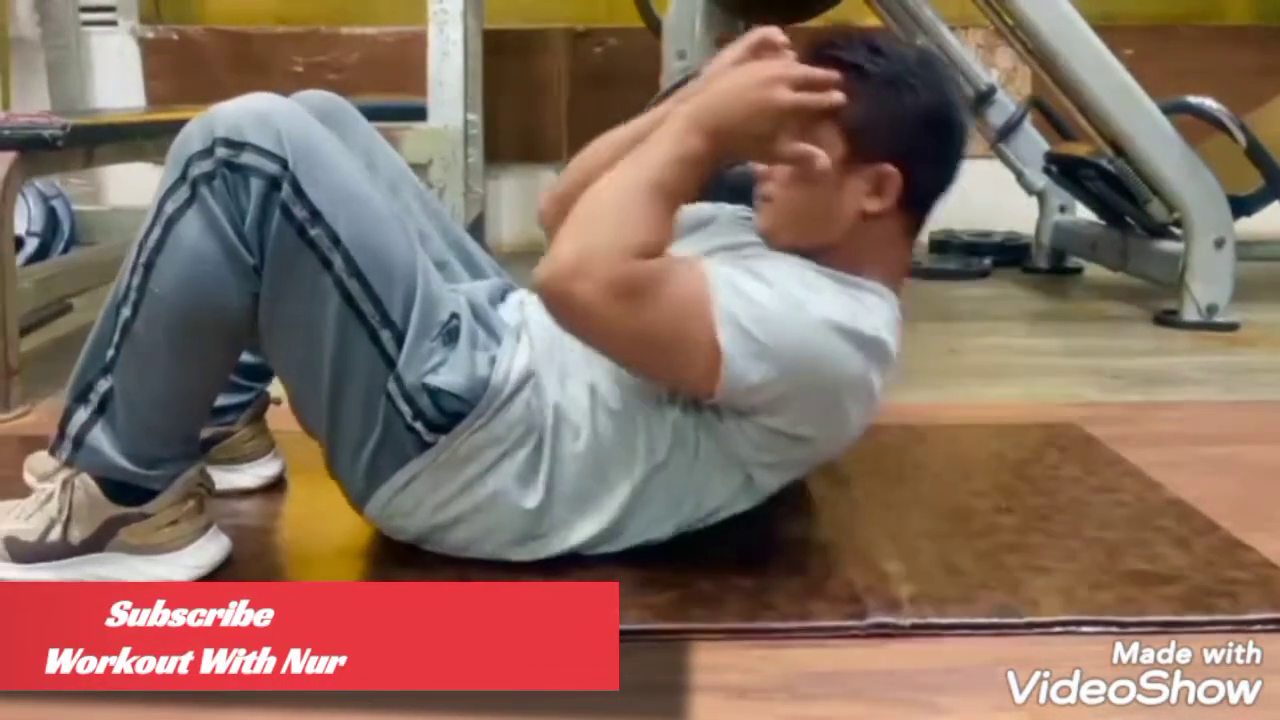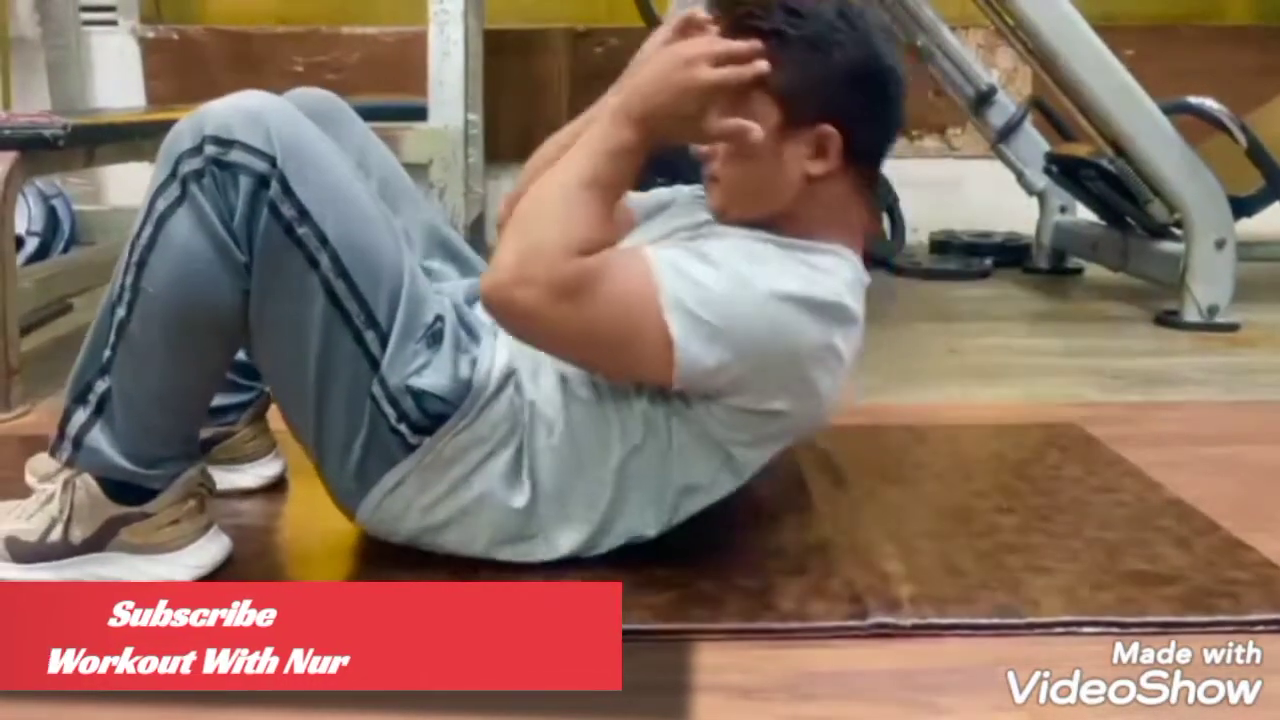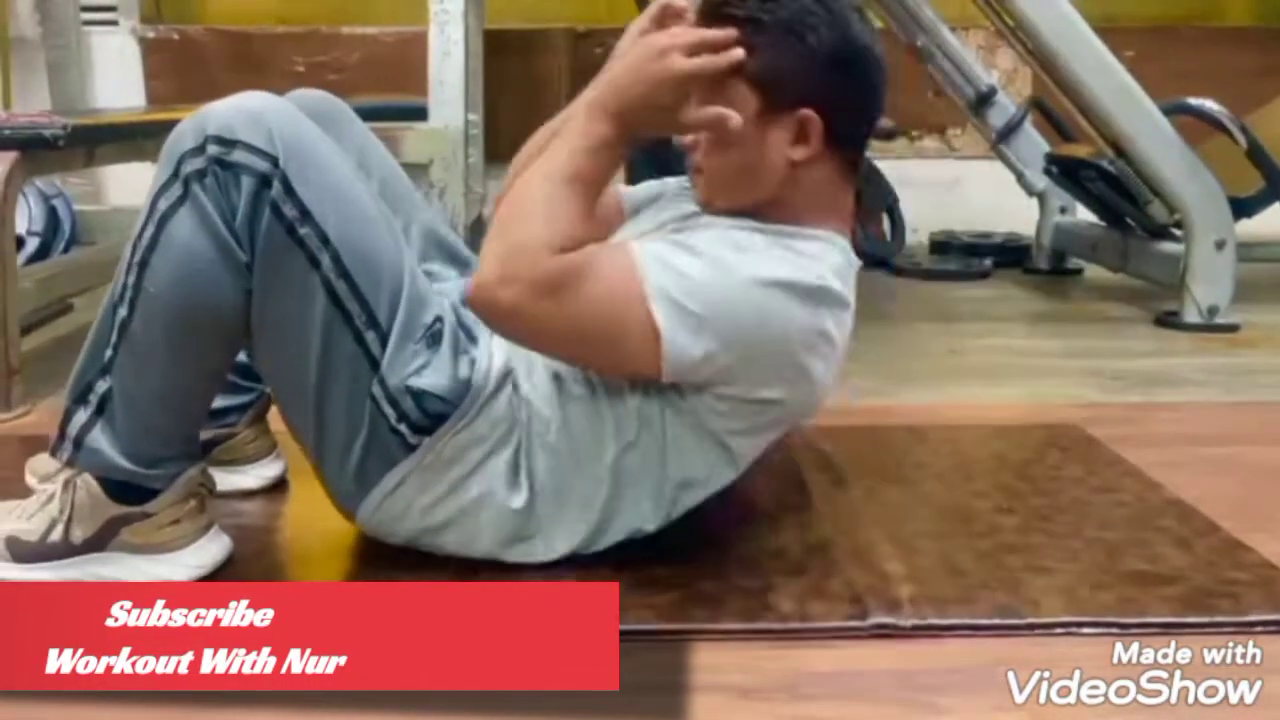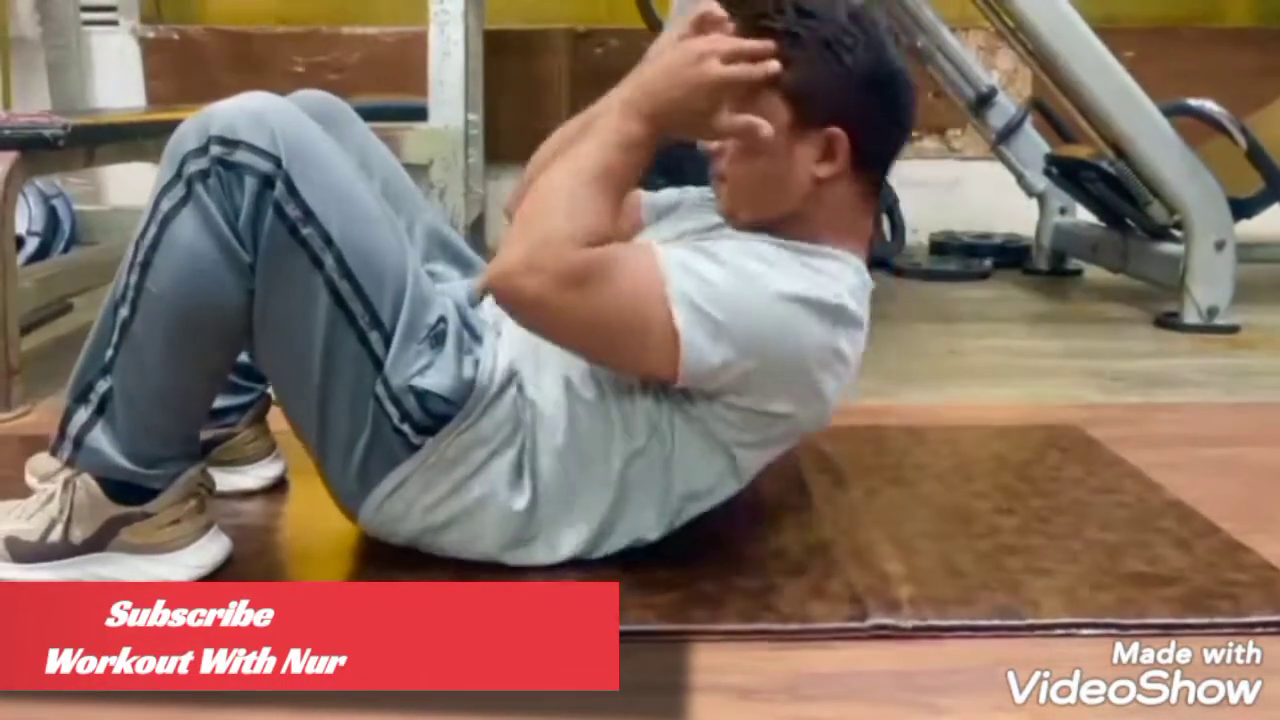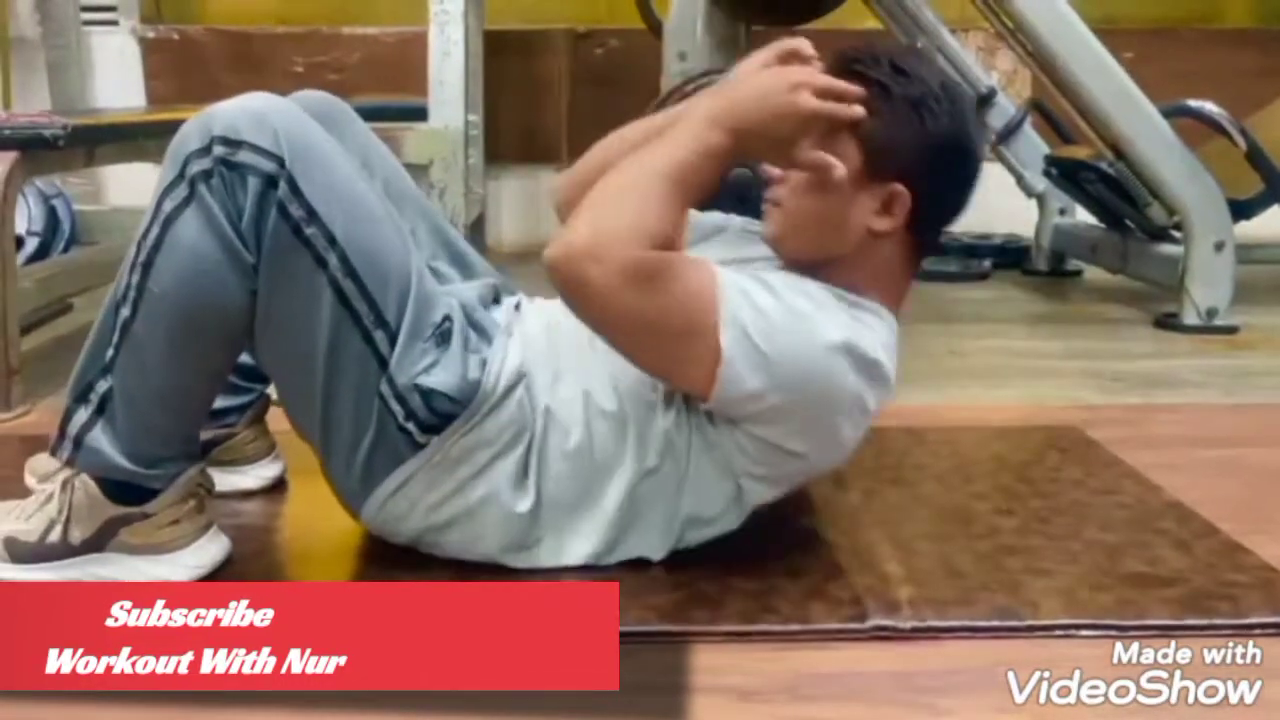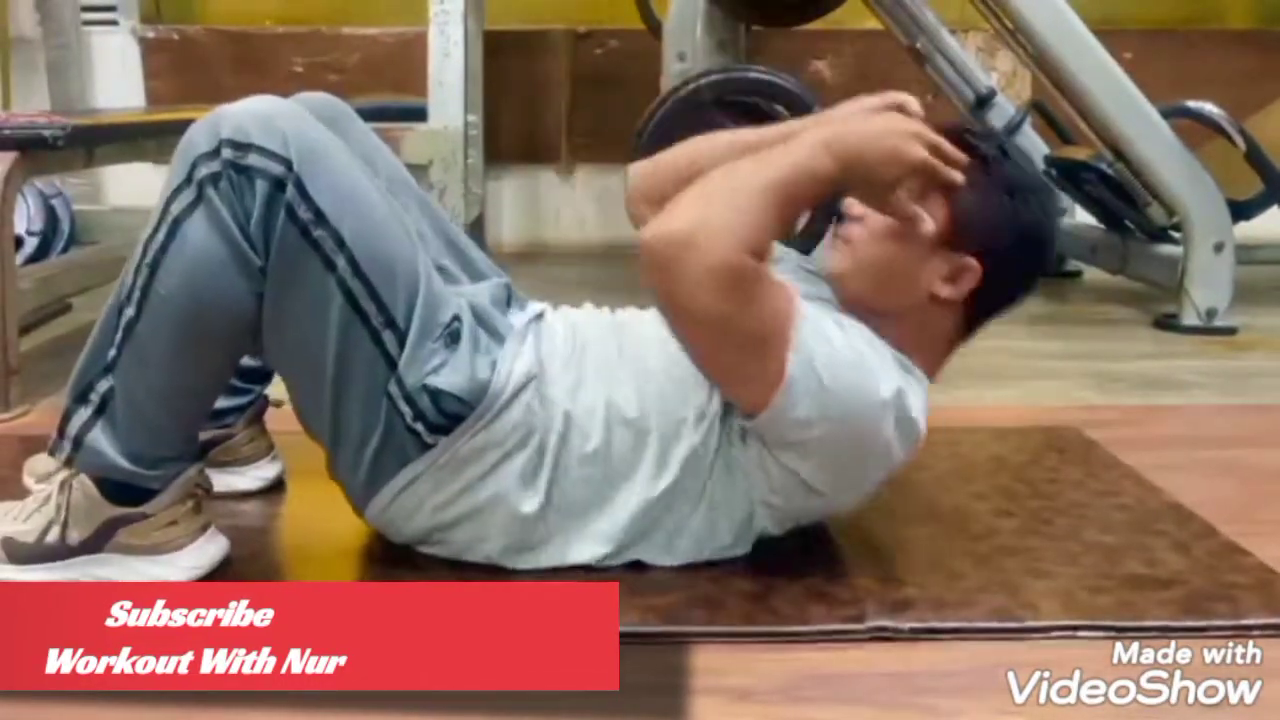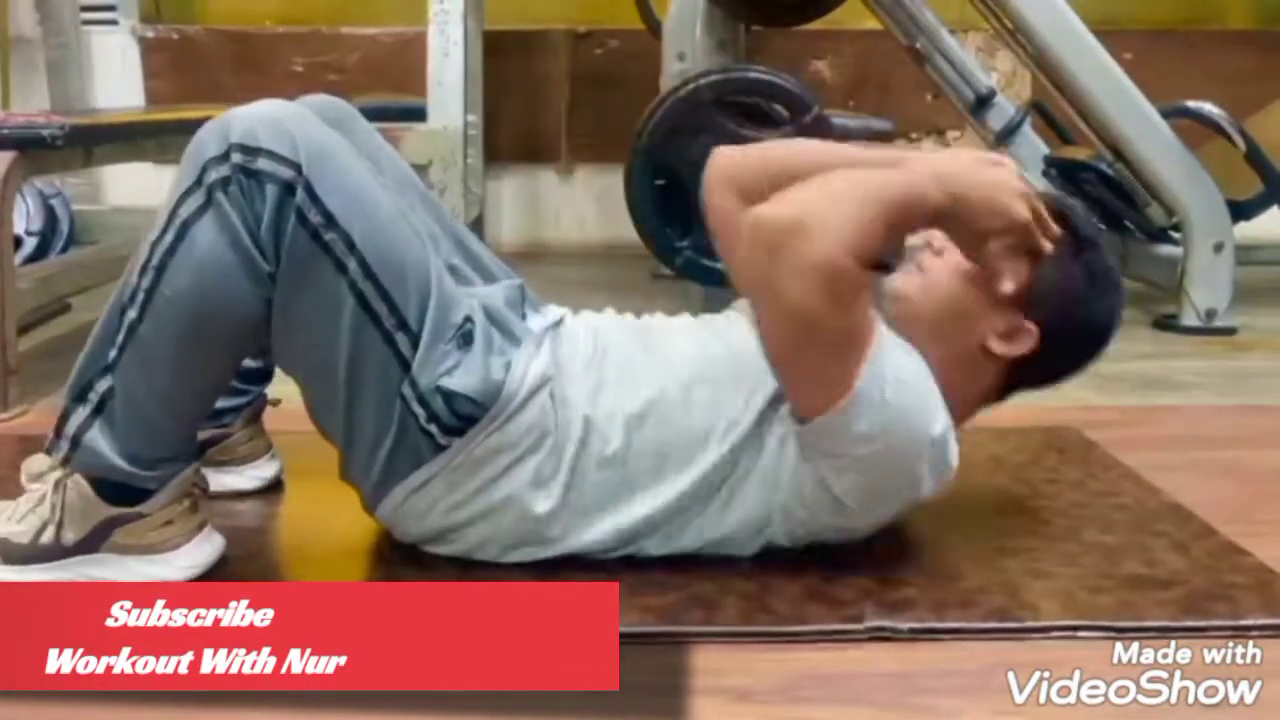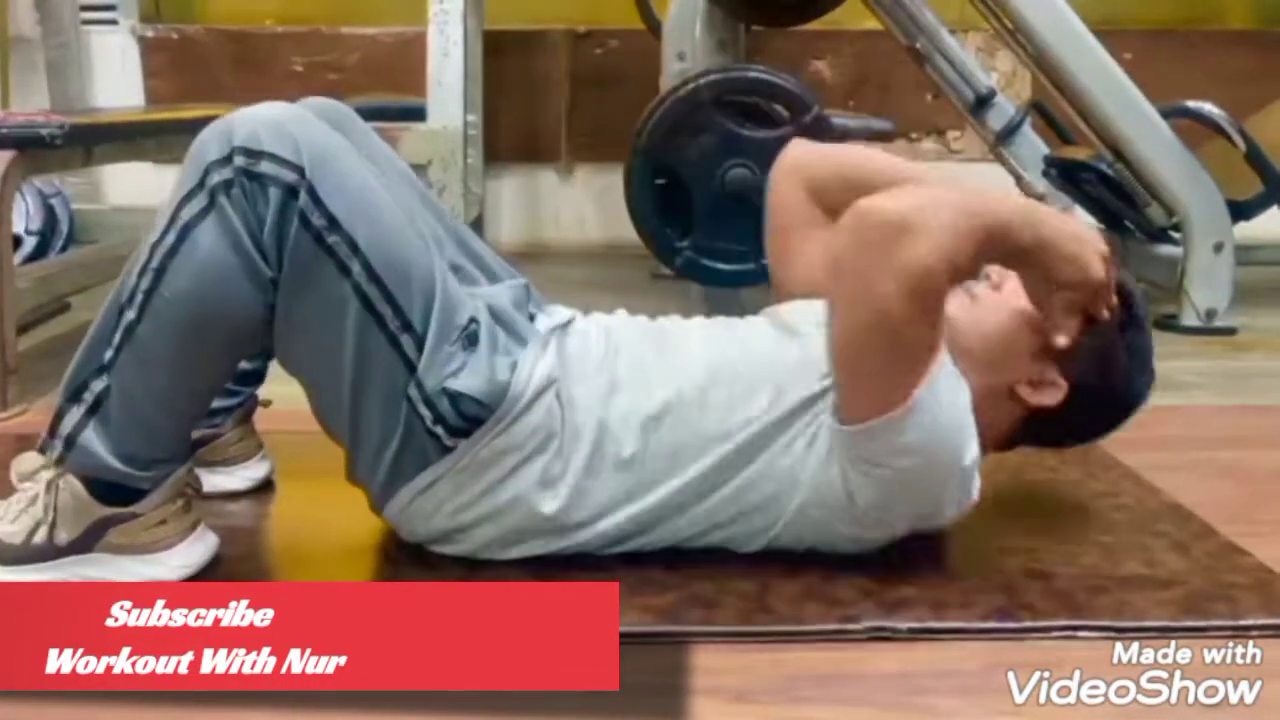
dt=0.1s
person 1, frame 1
left shoulder: (828, 337)
right shoulder: (797, 247)
left elbow: (579, 278)
right elbow: (572, 211)
left wrist: (701, 123)
right wrist: (709, 108)
left hip: (456, 448)
right hip: (502, 370)
left knee: (243, 151)
right knee: (312, 122)
left ankle: (118, 498)
right ankle: (210, 425)
person 1, frame 2
left shoulder: (787, 307)
right shoulder: (757, 225)
left elbow: (526, 283)
right elbow: (532, 215)
left wrist: (635, 112)
right wrist: (639, 98)
left hip: (444, 451)
right hip: (476, 369)
left knee: (235, 147)
right knee: (304, 118)
left ankle: (119, 498)
right ankle: (212, 426)
person 1, frame 3
left shoulder: (775, 295)
right shoulder: (747, 218)
left elbow: (513, 283)
right elbow: (532, 217)
left wrist: (615, 105)
right wrist: (619, 94)
left hip: (444, 456)
right hip: (475, 378)
left knee: (235, 148)
right knee: (301, 123)
left ankle: (128, 498)
right ankle: (213, 422)
person 1, frame 4
left shoulder: (790, 309)
right shoulder: (763, 224)
left elbow: (533, 271)
right elbow: (548, 211)
left wrist: (644, 106)
right wrist: (652, 100)
left hip: (445, 458)
right hip: (485, 371)
left knee: (240, 147)
right knee: (305, 123)
left ankle: (127, 496)
right ankle: (218, 422)
person 1, frame 5
left shoulder: (827, 357)
right shoulder: (794, 271)
left elbow: (590, 258)
right elbow: (582, 194)
left wrist: (737, 114)
right wrist: (722, 103)
left hip: (456, 450)
right hip: (490, 362)
left knee: (241, 149)
right knee: (299, 125)
left ankle: (127, 498)
right ankle: (209, 421)
person 1, frame 6
left shoulder: (865, 399)
right shoulder: (841, 305)
left elbow: (677, 249)
right elbow: (650, 191)
left wrist: (825, 150)
right wrist: (817, 139)
left hip: (460, 445)
right hip: (510, 355)
left knee: (246, 154)
right knee: (309, 124)
left ankle: (119, 500)
right ankle: (206, 423)
person 1, frame 7
left shoulder: (894, 437)
right shoulder: (873, 350)
left elbow: (785, 240)
right elbow: (729, 181)
left wrist: (934, 182)
right wrist: (924, 175)
left hip: (469, 446)
right hip: (520, 355)
left knee: (256, 159)
right knee: (309, 129)
left ankle: (113, 495)
right ankle: (202, 425)
person 1, frame 8
left shoulder: (925, 452)
right shoulder: (899, 361)
left elbow: (880, 234)
right elbow: (798, 174)
left wrist: (1009, 221)
right wrist: (990, 217)
left hip: (475, 446)
right hip: (532, 354)
left knee: (260, 162)
right knee: (309, 131)
left ankle: (107, 494)
right ankle: (198, 424)
